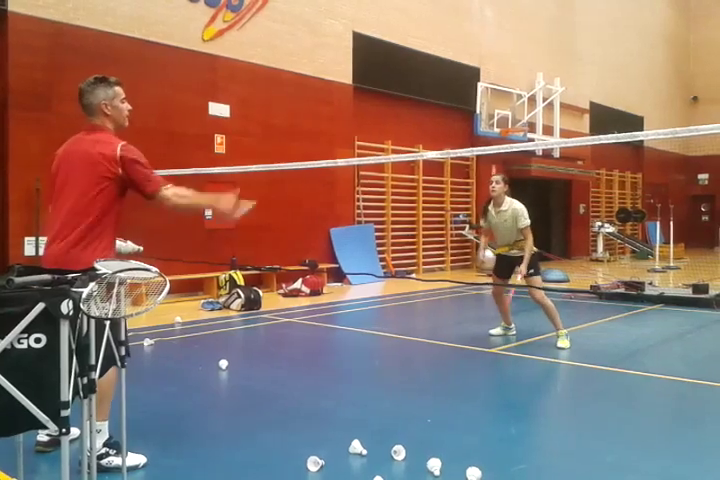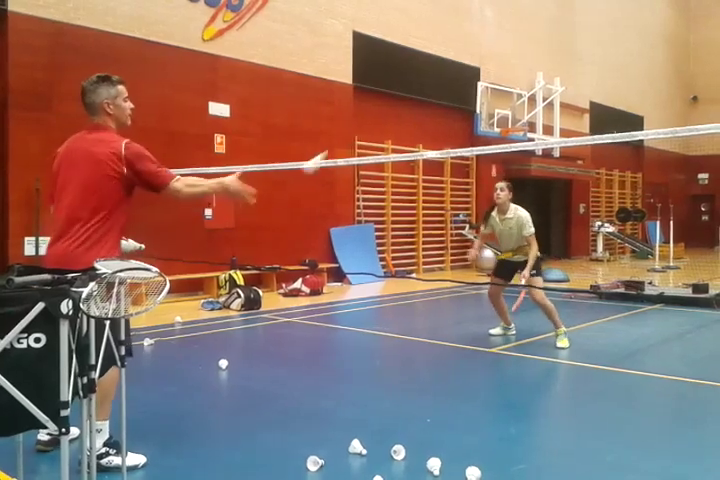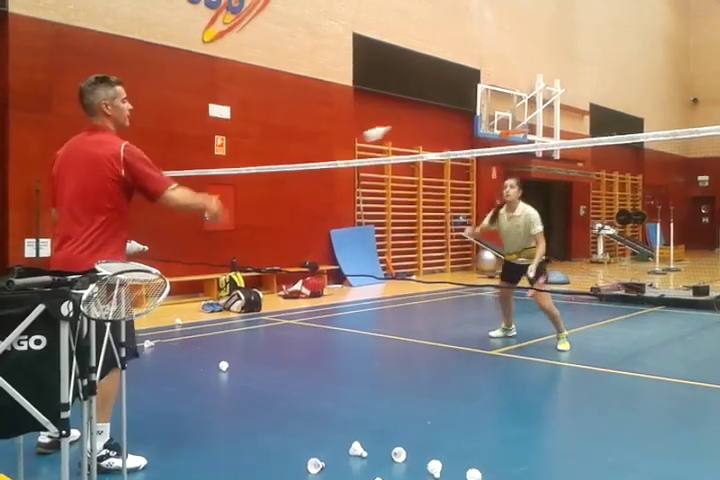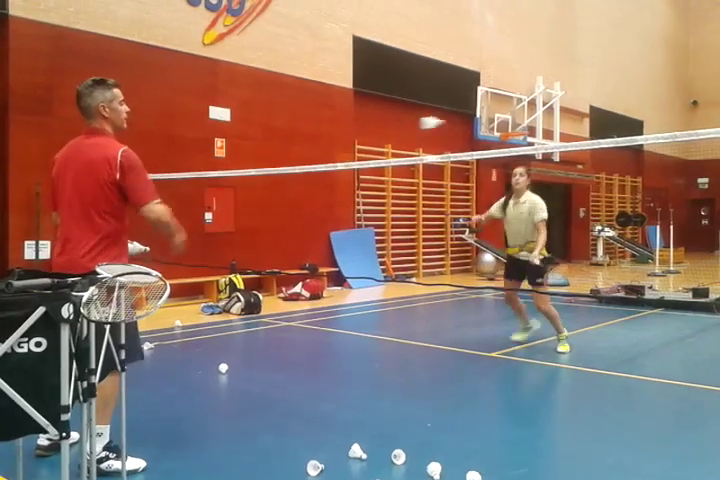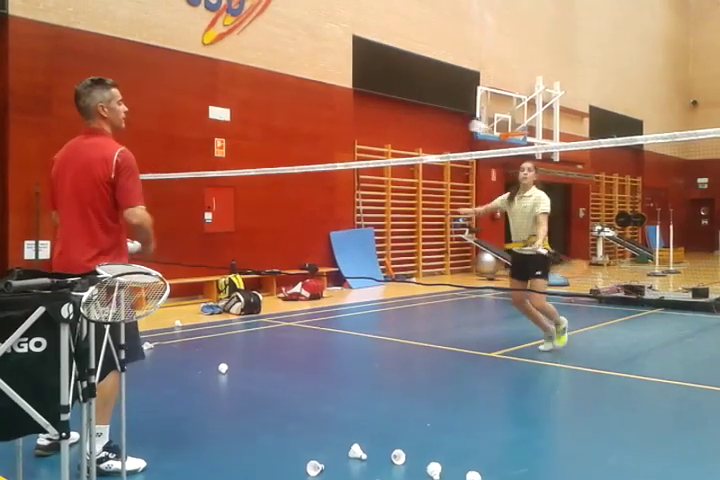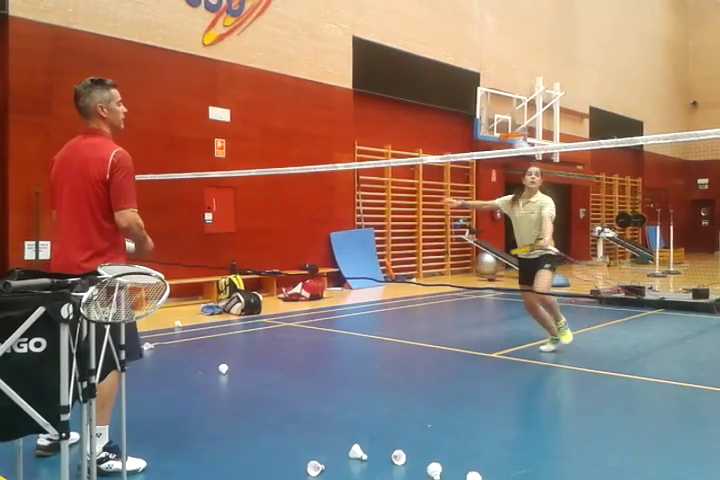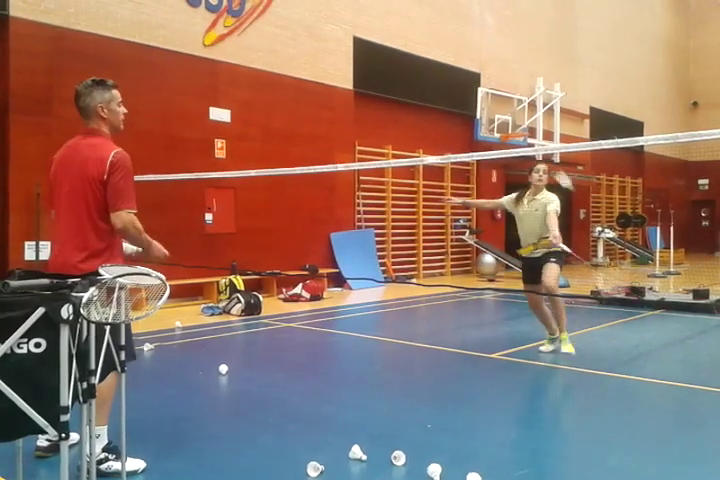
dt=0.1s
person 1, frame 1
left shoulder: (65, 150)
right shoulder: (119, 152)
right elbow: (168, 195)
right wrist: (217, 202)
left hip: (56, 265)
right hip: (88, 268)
right knee: (106, 357)
left ankle: (50, 429)
right ankle: (100, 446)
person 1, frame 2
left shoulder: (66, 149)
right shoulder: (124, 151)
left elbow: (57, 208)
right elbow: (177, 187)
right wrist: (224, 185)
left hip: (58, 264)
right hip: (93, 268)
right knee: (107, 356)
left ankle: (50, 428)
right ankle: (100, 445)
person 1, frame 3
left shoulder: (64, 152)
right shoulder: (123, 152)
left elbow: (56, 213)
right elbow: (172, 195)
right wrist: (208, 204)
left hip: (62, 268)
right hip: (96, 271)
right knee: (111, 359)
left ankle: (49, 430)
right ankle: (101, 449)
person 1, frame 4
left shoulder: (64, 155)
right shoulder: (119, 155)
left elbow: (59, 216)
right elbow: (155, 211)
right wrist: (176, 232)
left hip: (66, 269)
right knee: (111, 361)
left ankle: (51, 434)
right ankle: (100, 451)
person 1, frame 5
left shoulder: (63, 155)
right shoulder: (118, 156)
left elbow: (58, 216)
right elbow: (136, 218)
right wrist: (148, 243)
left hip: (66, 270)
right knee: (110, 360)
left ankle: (49, 432)
right ankle: (99, 450)
person 1, frame 6
left shoulder: (63, 155)
right shoulder: (114, 156)
right elbow: (127, 219)
right wrist: (145, 241)
left hip: (64, 270)
right hip: (99, 273)
right knee: (109, 361)
left ankle: (50, 433)
right ankle: (99, 450)
person 1, frame 7
left shoulder: (63, 154)
right shoulder: (114, 157)
right elbow: (123, 221)
right wrist: (152, 247)
left hip: (62, 270)
right hip: (97, 273)
right knee: (107, 361)
left ankle: (50, 433)
right ankle: (100, 450)
person 2, frame 1
left shoulder: (517, 208)
right shoulder: (488, 209)
left elbow: (529, 237)
right elbow: (485, 233)
left wrist: (524, 264)
right wrist: (482, 248)
left hip: (525, 253)
right hip: (504, 254)
left knee: (538, 296)
right knee: (497, 292)
left ankle: (561, 333)
right ankle: (508, 326)
person 2, frame 2
left shoulder: (521, 215)
right shoulder: (490, 216)
left elbow: (533, 245)
right elbow: (481, 238)
left wrist: (528, 269)
right wrist: (475, 249)
left hip: (527, 258)
right hip: (507, 258)
left knee: (538, 297)
right knee: (493, 293)
left ankle: (561, 331)
right ankle: (508, 325)
person 2, frame 3
left shoulder: (530, 214)
right shoulder: (498, 213)
left elbow: (541, 243)
right elbow: (481, 229)
left wrist: (534, 265)
right wrist: (471, 231)
left hip: (532, 261)
right hip: (511, 260)
left knee: (544, 304)
right knee: (503, 296)
left ankle: (562, 335)
right ankle: (508, 327)
person 2, frame 4
left shoulder: (536, 202)
right shoulder: (504, 203)
left elbow: (542, 231)
right elbow: (486, 218)
left wrist: (536, 252)
right wrist: (478, 218)
left hip: (532, 256)
right hip: (514, 256)
left knee: (542, 305)
right knee: (510, 297)
left ankle: (562, 335)
right ankle: (528, 324)
person 2, frame 5
left shoulder: (541, 197)
right shoulder: (511, 197)
left elbow: (542, 222)
right elbow: (486, 208)
left wrist: (540, 241)
right wrist: (470, 211)
left hip: (538, 253)
right hip: (519, 253)
left knee: (537, 303)
right knee: (518, 301)
left ankle: (559, 323)
right ankle: (551, 335)
person 2, frame 6
left shoulder: (546, 201)
right shoulder: (512, 201)
left elbow: (548, 222)
right elbow: (485, 204)
left wrist: (547, 238)
right wrist: (461, 204)
left hip: (544, 254)
right hip: (525, 257)
left knee: (541, 292)
right knee: (530, 304)
left ankle: (561, 322)
right ankle: (555, 337)
person 2, frame 7
left shoulder: (551, 199)
right shoulder: (517, 199)
left elbow: (553, 217)
right elbow: (490, 204)
left wrist: (556, 232)
right wrist: (463, 202)
left hip: (550, 252)
right hip: (528, 255)
left knee: (550, 287)
right knee: (534, 303)
left ankle: (563, 336)
right ankle: (553, 336)
